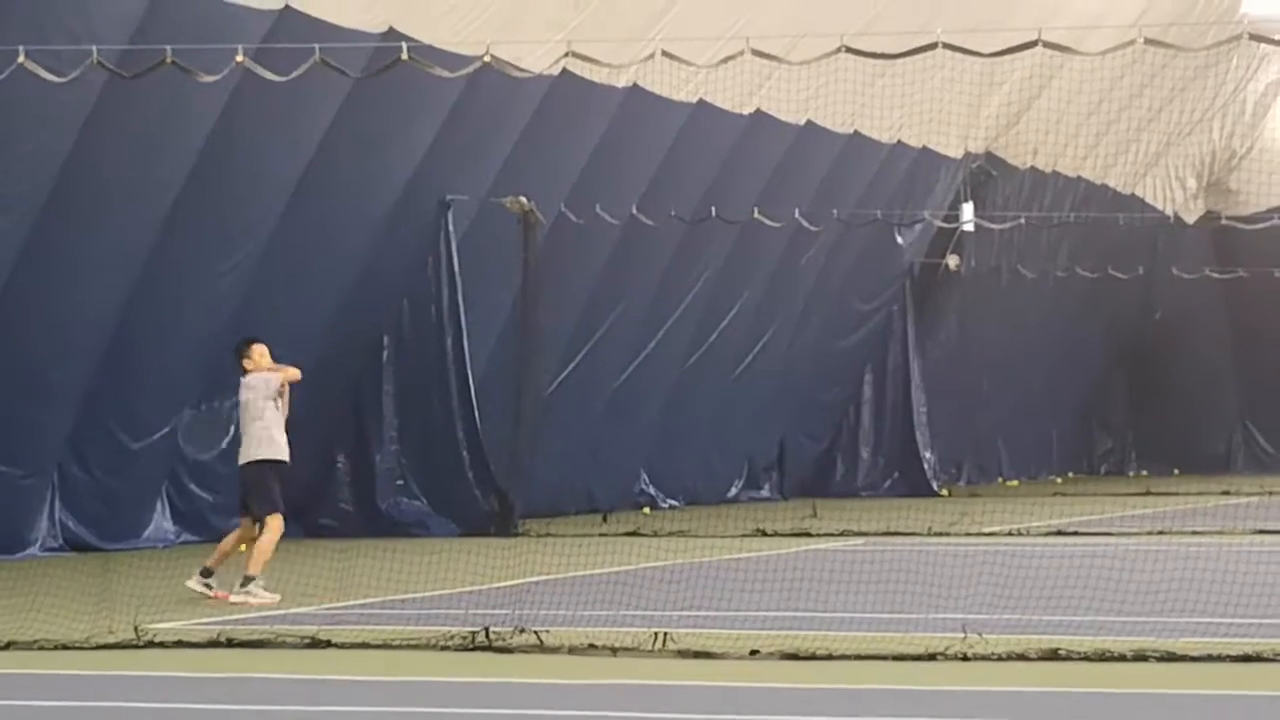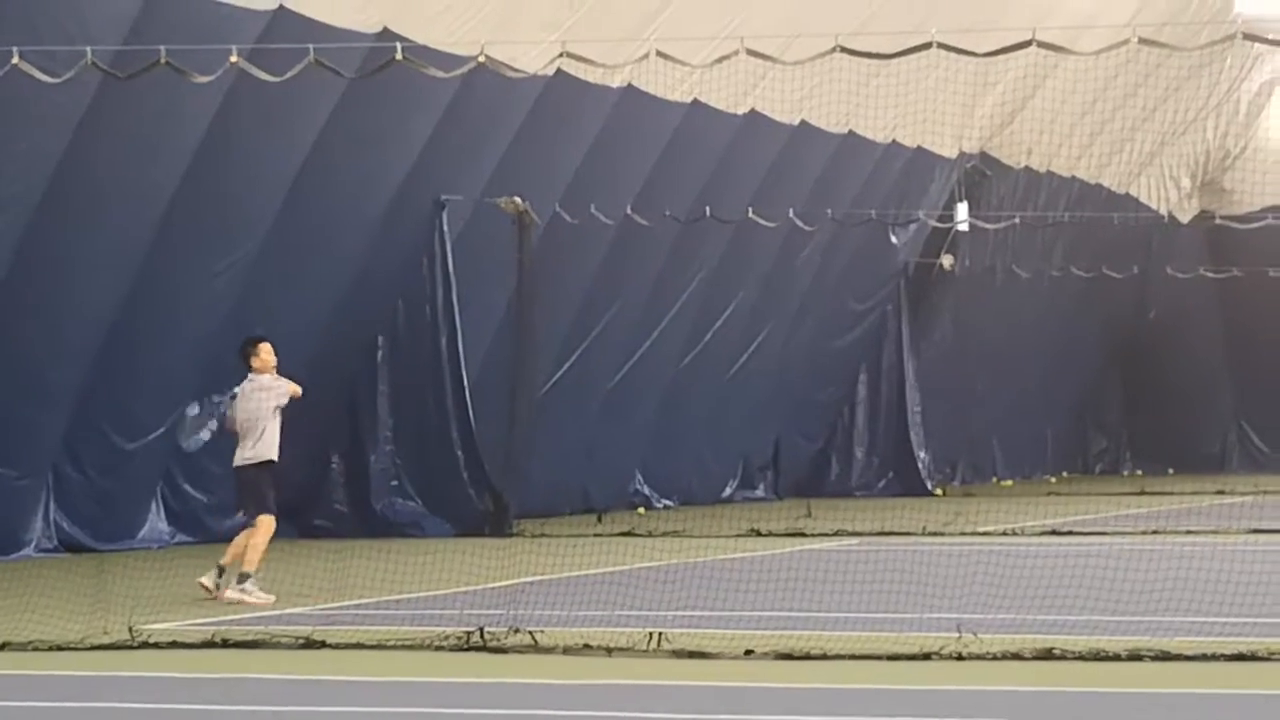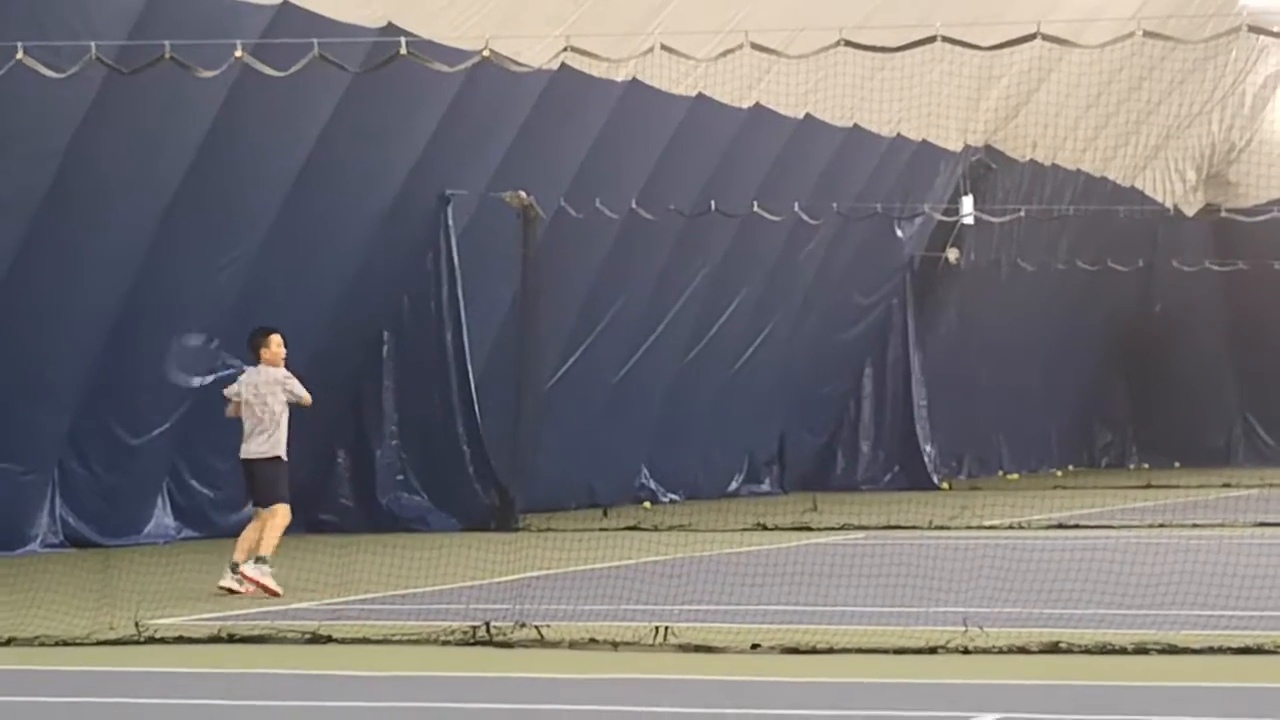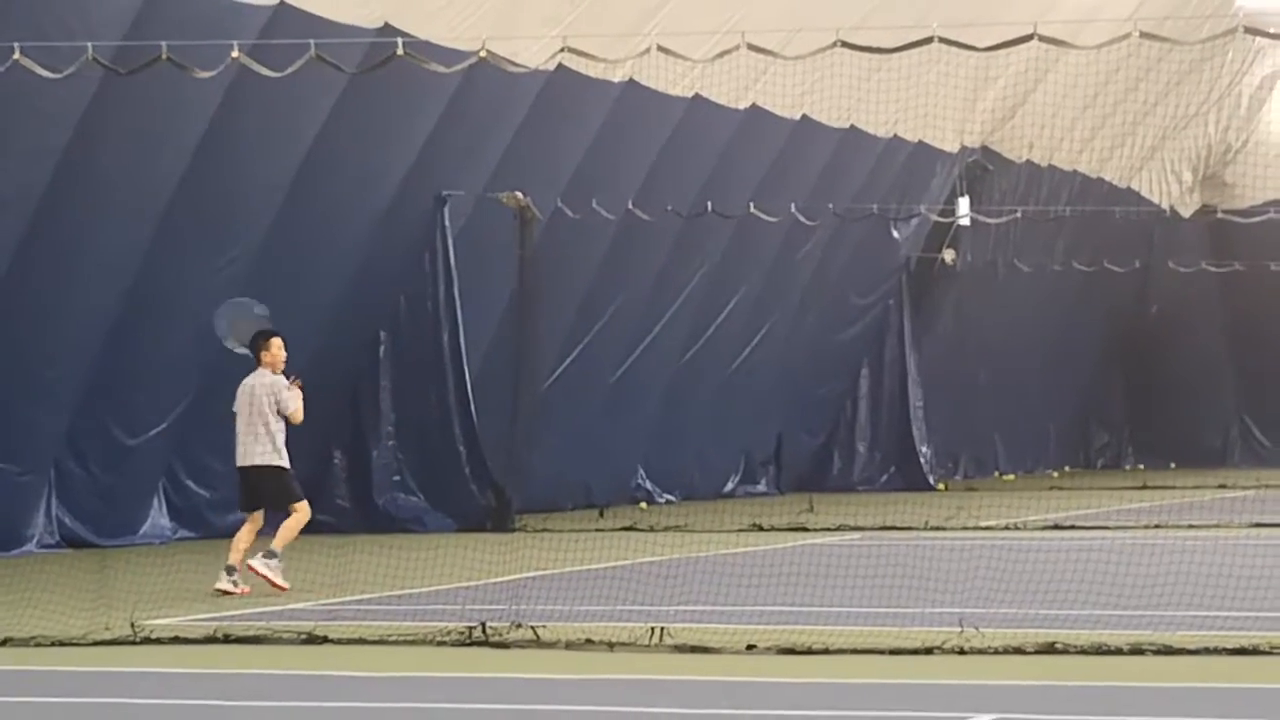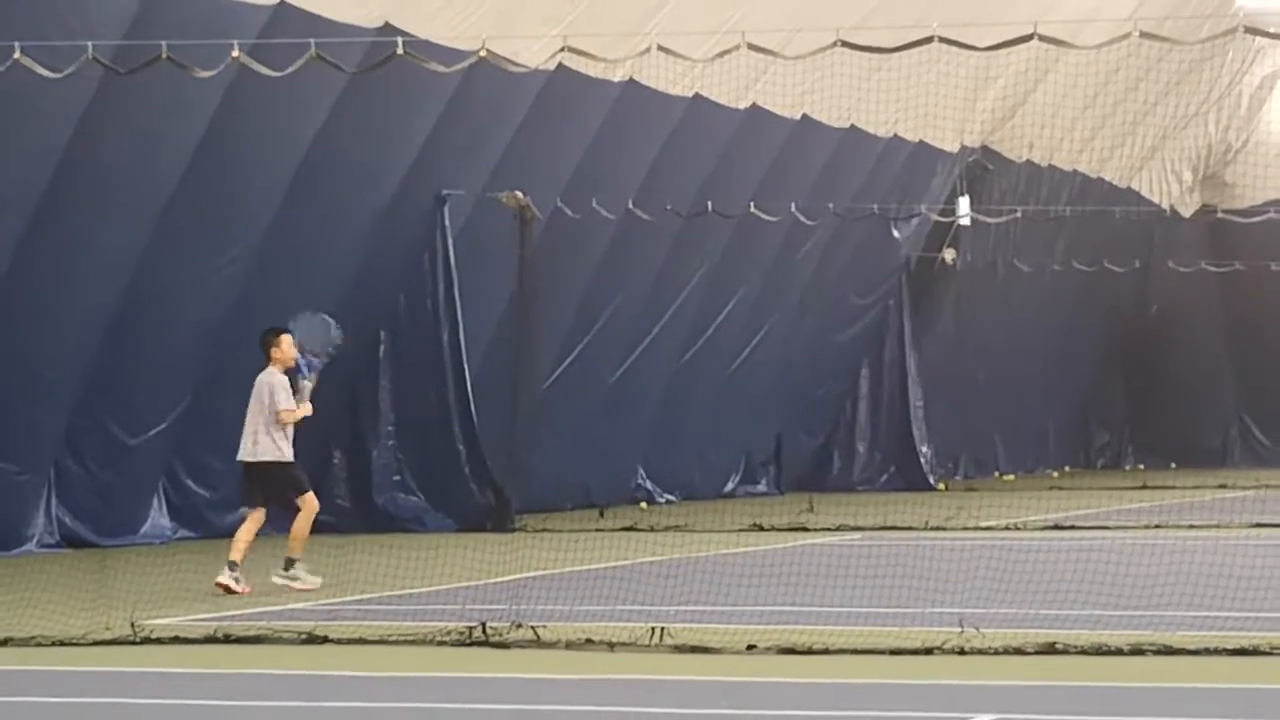
dt=0.1s
person 1, frame 1
left shoulder: (263, 389)
right shoulder: (256, 381)
left elbow: (279, 420)
right elbow: (295, 374)
left wrist: (282, 389)
right wrist: (277, 372)
left hip: (263, 463)
right hip: (260, 463)
left knee: (248, 528)
right knee: (274, 525)
left ankle: (204, 576)
right ankle: (248, 586)
person 1, frame 2
left shoulder: (241, 393)
right shoulder: (269, 383)
left elbow: (232, 426)
right elbow: (296, 391)
left hip: (248, 465)
right hip: (257, 465)
left knee: (256, 528)
right knee: (266, 524)
left ankle: (216, 575)
right ankle: (244, 584)
person 1, frame 3
left shoulder: (244, 379)
right shoulder: (280, 376)
left elbow: (232, 412)
right elbow: (306, 399)
left hip: (249, 456)
right hip: (268, 455)
left knee: (261, 517)
right knee: (280, 514)
left ankle: (233, 573)
right ankle: (257, 566)
person 1, frame 4
left shoulder: (246, 385)
right shoulder: (277, 383)
right elbow: (296, 417)
right wrist: (295, 396)
left hip: (246, 461)
right hip: (270, 461)
left knee: (253, 521)
right knee: (301, 511)
left ankle: (229, 575)
right ankle: (269, 558)
person 1, frame 5
left shoulder: (264, 379)
right shoulder: (278, 380)
right elbow: (285, 417)
left wrist: (300, 405)
right wrist: (303, 411)
left hip: (253, 458)
right hip: (273, 457)
left knee: (255, 517)
right knee: (309, 505)
left ankle: (232, 572)
right ankle: (291, 567)
